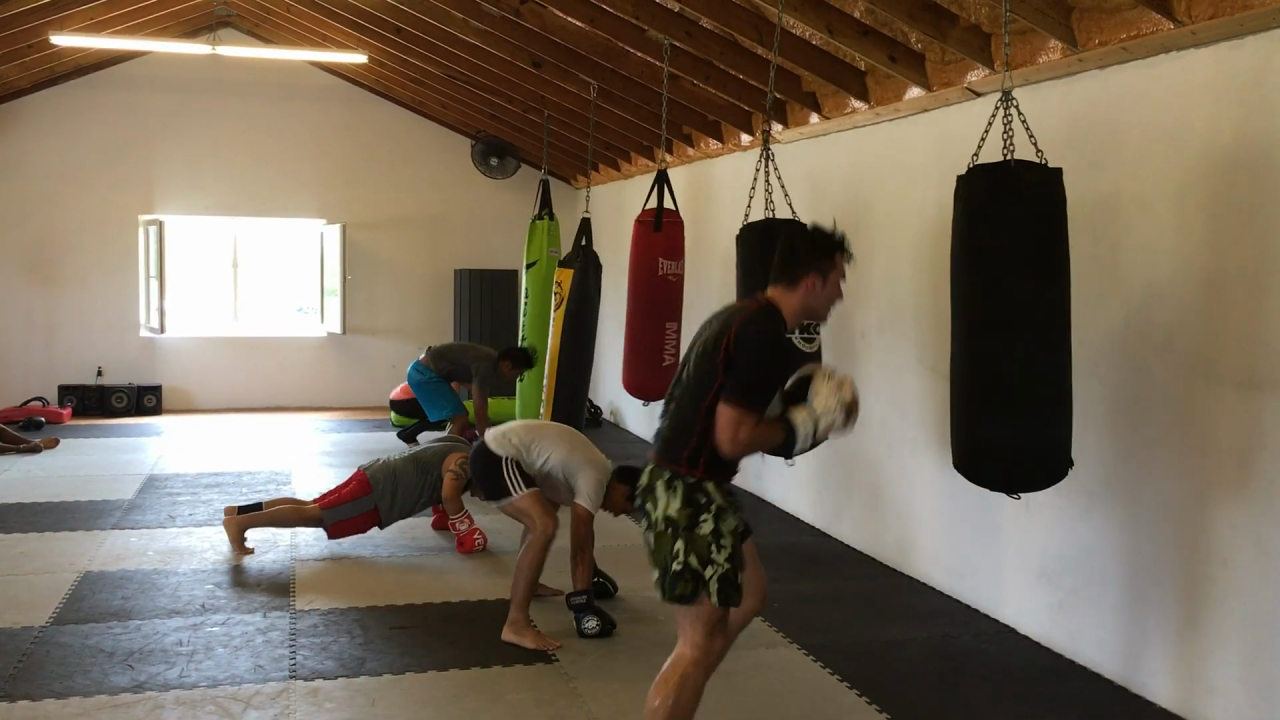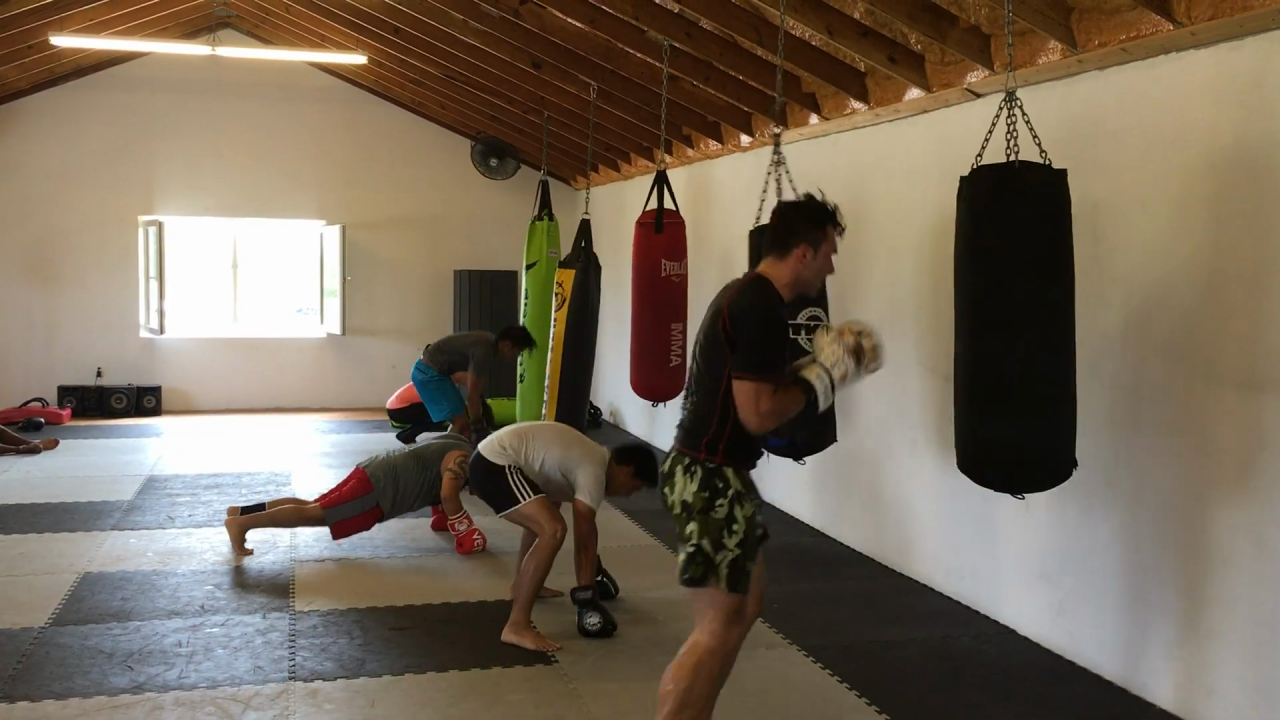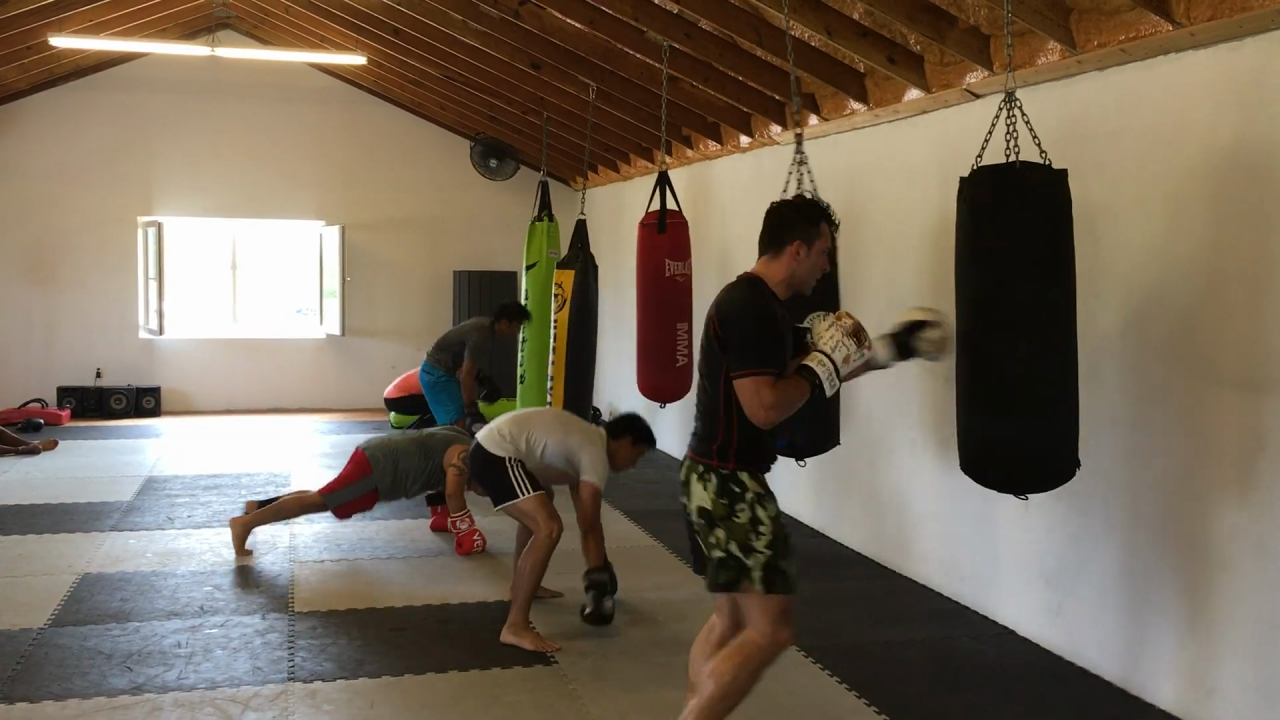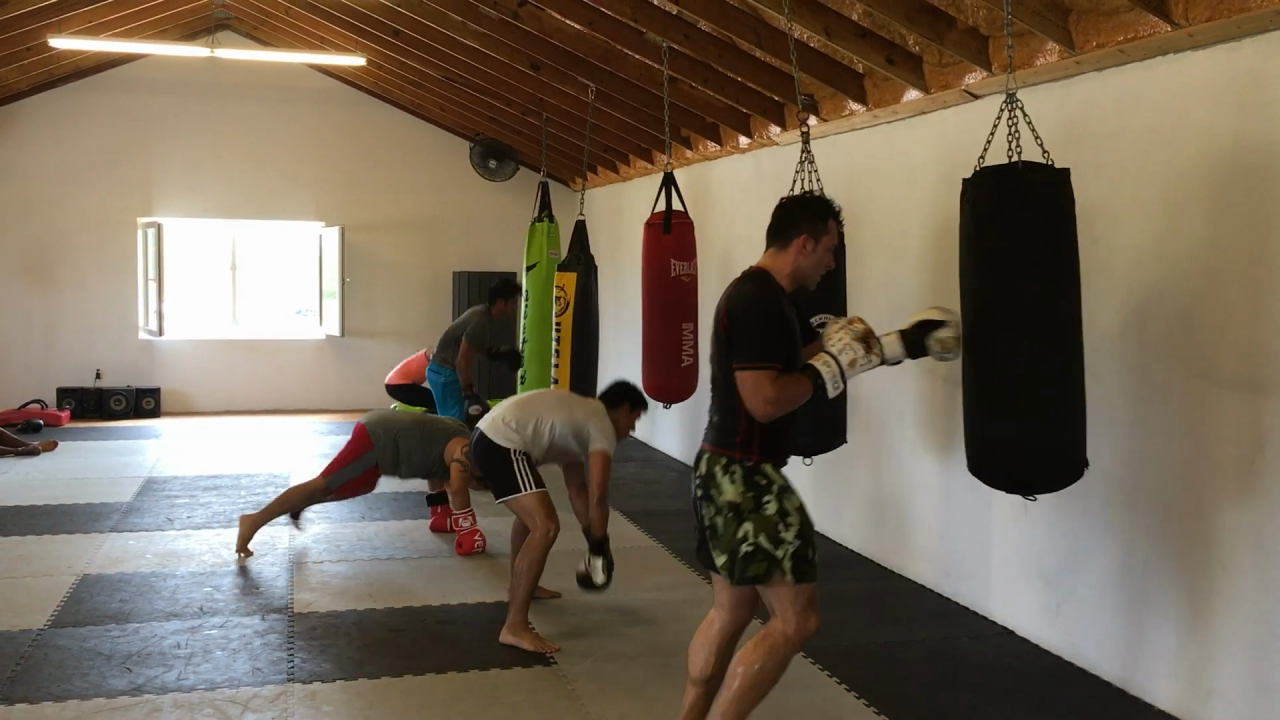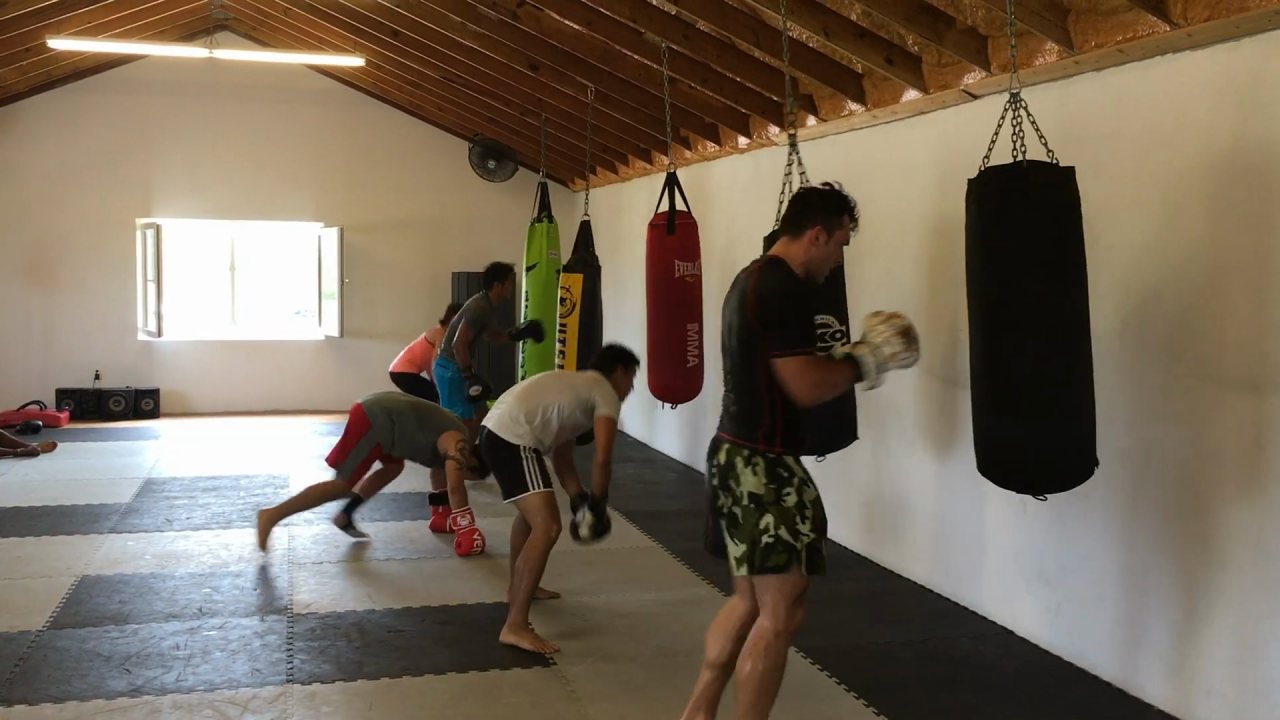
dt=0.1s
person 1, frame 1
left shoulder: (745, 318)
right shoulder: (761, 331)
right elbow: (733, 438)
left wrist: (800, 416)
right wrist: (806, 425)
left hip: (691, 485)
right hip: (688, 490)
left knee: (747, 598)
right knee: (702, 639)
person 1, frame 2
left shoulder: (749, 295)
right shoulder: (759, 307)
right elbow: (758, 415)
left wrist: (820, 370)
right wrist: (824, 378)
left hip: (713, 470)
right hip: (709, 476)
left knee: (742, 606)
right knee: (720, 627)
person 1, frame 3
left shoulder: (753, 301)
right shoulder: (750, 306)
left elbow: (797, 372)
right elbow: (765, 407)
left wrist: (891, 346)
right wrist: (827, 365)
left hip: (720, 478)
right hip: (726, 482)
left knee: (731, 616)
right knee: (767, 631)
person 1, frame 4
left shoulder: (761, 294)
right shoulder: (757, 299)
left elbow: (807, 360)
right elbow: (765, 401)
left wrist: (901, 344)
right wrist: (832, 367)
left hip: (730, 471)
right hip: (746, 475)
left knee: (730, 612)
right knee: (796, 620)
person 1, frame 5
left shoulder: (755, 280)
right shoulder: (781, 287)
right elbow: (807, 387)
left wrist: (857, 355)
right wrist: (869, 358)
left hip: (734, 455)
right hip: (765, 465)
left knee: (752, 595)
right knee: (782, 613)
person 2, frame 1
left shoulder: (595, 468)
right shoulder: (595, 480)
left elbow: (583, 536)
right elbow: (579, 546)
left wrist: (593, 572)
right wrist: (581, 602)
left hip: (495, 449)
right hip: (496, 456)
left knee: (546, 507)
right knee: (545, 526)
left ankle: (524, 583)
right ankle: (516, 624)
person 2, frame 2
left shoulder: (598, 461)
right shoulder: (593, 472)
left elbow: (586, 529)
right elbow: (583, 542)
left wrist: (596, 569)
right wrist: (586, 597)
left hip: (494, 458)
right hip: (495, 464)
left knee: (546, 511)
right knee: (553, 531)
left ankle: (524, 584)
right ankle: (517, 626)
person 2, frame 3
left shoulder: (584, 439)
right shoulder: (597, 455)
left elbow: (584, 510)
right elbow: (591, 521)
left wrist: (598, 567)
right wrist: (597, 578)
left hip: (489, 449)
right hip: (498, 455)
left knee: (536, 513)
right knee: (548, 529)
left ankle: (522, 587)
right ankle: (515, 627)
person 2, frame 4
left shoulder: (585, 416)
right shoulder: (602, 426)
left elbow: (577, 486)
right elbow: (598, 495)
left wrist: (592, 534)
right wrist: (599, 544)
left hip: (489, 438)
right hip: (502, 444)
left knee: (531, 508)
right knee: (545, 527)
left ankle: (519, 586)
right ankle: (515, 626)
person 2, frame 5
left shoulder: (578, 384)
right shoulder: (605, 395)
left elbow: (561, 451)
right elbow: (603, 456)
left wrist: (579, 497)
right wrist: (598, 503)
left hip: (497, 433)
right hip: (511, 440)
left knee: (532, 513)
right knee: (547, 527)
left ankle: (519, 589)
right ankle: (516, 627)
person 3, frame 1
left shoulder: (456, 445)
right shoulder: (464, 461)
right elbow: (450, 496)
left wrist: (442, 515)
right wrist: (467, 531)
left hip: (378, 475)
right hip: (379, 489)
left knee: (312, 506)
right knee: (314, 515)
left ankle: (239, 512)
right ankle: (239, 523)
person 3, frame 2
left shoulder: (456, 444)
right shoulder: (463, 459)
right elbow: (448, 496)
left wrist: (442, 517)
right wrist: (466, 532)
left hip: (376, 473)
right hip: (379, 487)
left knee: (313, 506)
right knee: (314, 515)
left ankle: (242, 512)
right ankle: (241, 523)
person 3, frame 3
left shoulder: (457, 444)
right shoulder: (464, 456)
left elbow: (437, 478)
right elbow: (453, 494)
left wrist: (443, 516)
right wrist: (468, 532)
left hip: (375, 453)
right hip: (379, 465)
left knee: (320, 499)
right knee: (318, 502)
left ankle: (260, 506)
right ankle: (244, 524)
person 3, frame 4
left shoulder: (457, 437)
right shoulder: (466, 449)
left elbow: (438, 477)
right elbow: (457, 490)
left wrist: (441, 514)
right wrist: (468, 531)
left hip: (378, 429)
right hip: (377, 439)
right knee: (322, 487)
left ankle: (297, 507)
right ankle: (254, 520)
person 3, frame 5
right shoulder: (461, 445)
left elbow: (441, 477)
right elbow: (455, 487)
left wrist: (445, 517)
right wrist: (467, 531)
left hip: (375, 413)
right hip: (375, 418)
left knee: (393, 467)
right knee: (342, 485)
left ankle: (345, 516)
right ankle: (272, 515)
